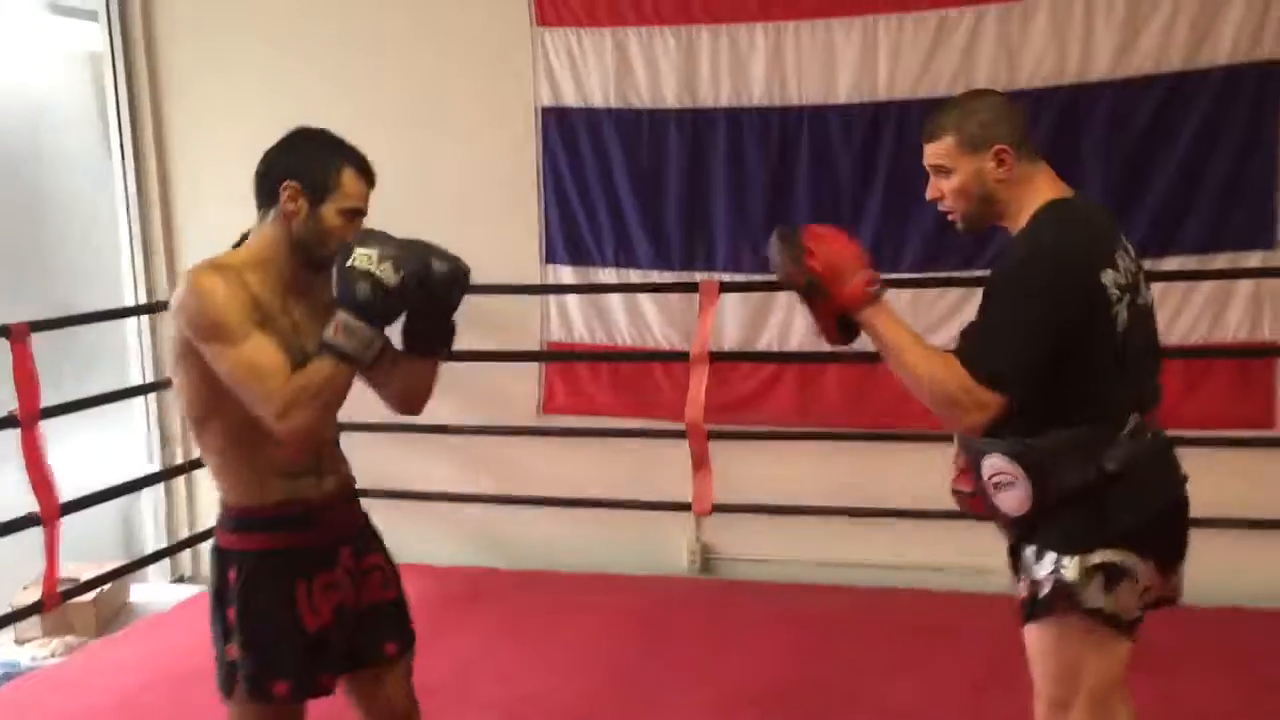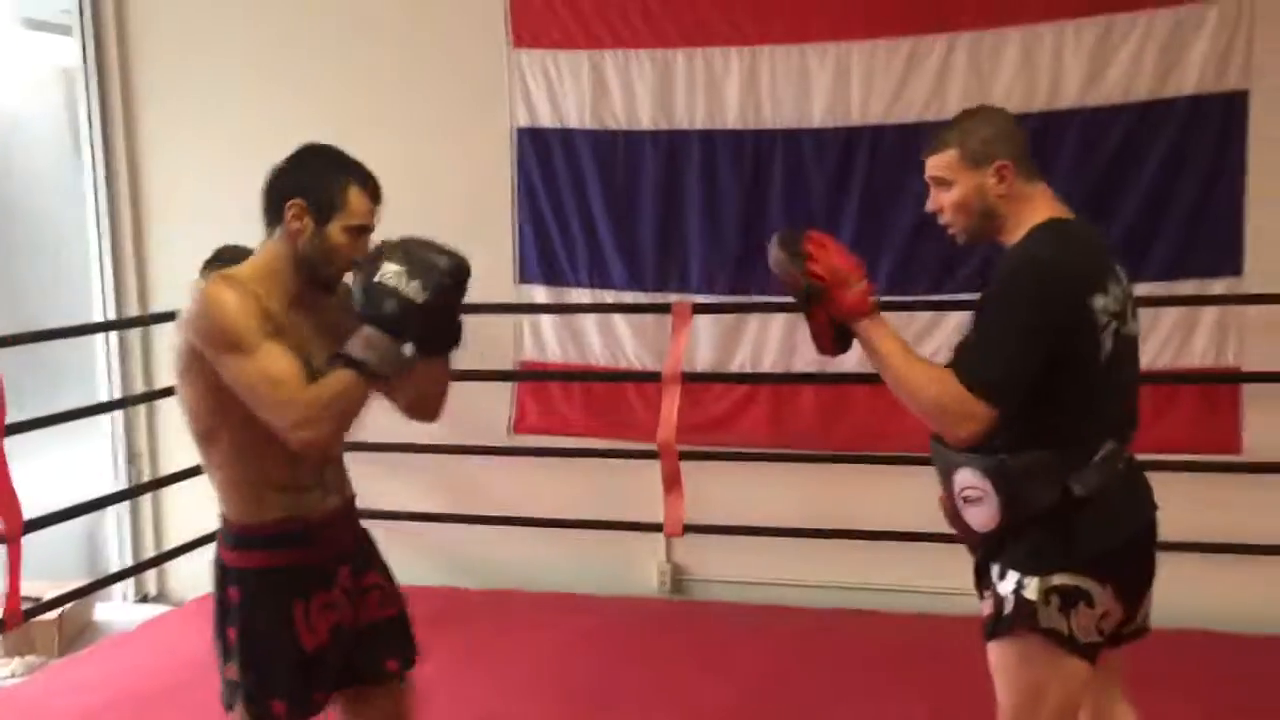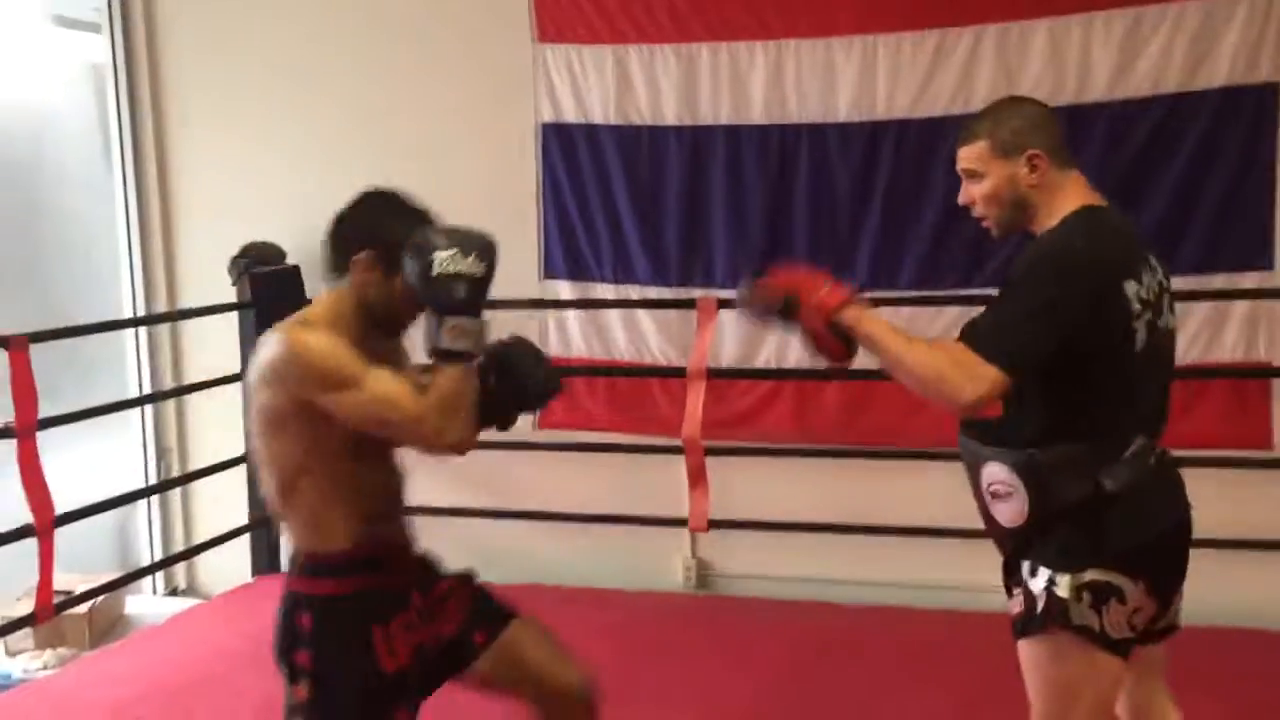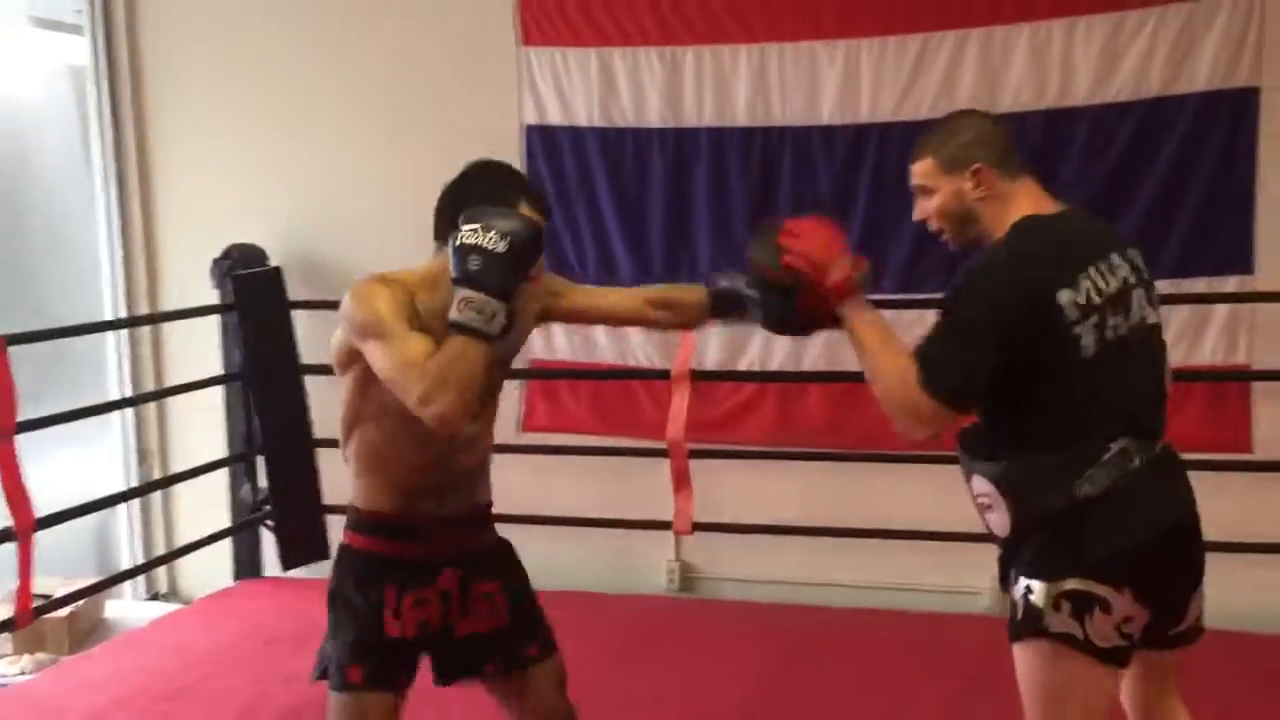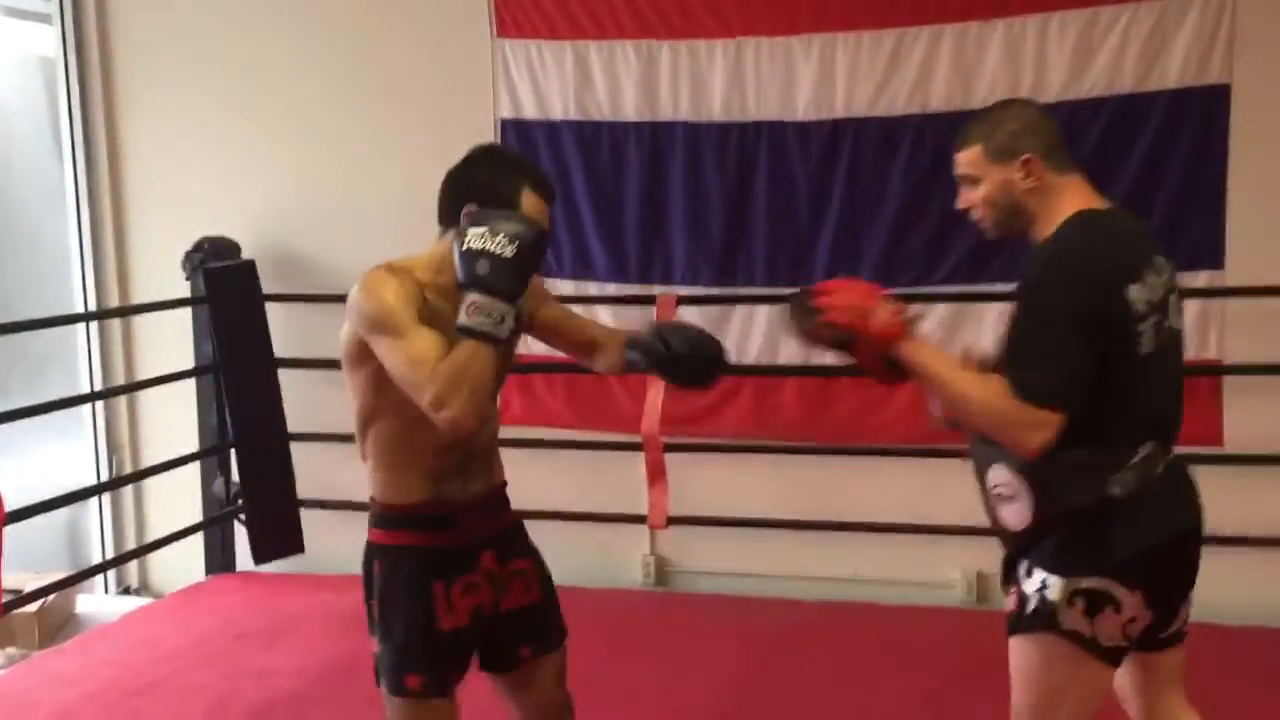
dt=0.2s
person 1, frame 1
left shoulder: (1041, 257)
right shoulder: (1083, 229)
left elbow: (970, 404)
left wrist: (864, 301)
right wrist: (989, 454)
left hip: (1089, 518)
right hip: (1115, 497)
person 1, frame 2
left shoulder: (1035, 273)
right shoulder: (1081, 251)
left elbow: (961, 415)
left wrist: (860, 313)
right wrist: (987, 470)
left hip: (1060, 540)
right hip: (1100, 519)
person 1, frame 3
left shoulder: (1064, 260)
right shoulder: (1113, 242)
left elbow: (968, 384)
left wrist: (844, 309)
right wrist: (1022, 443)
left hip: (1090, 533)
right hip: (1133, 514)
person 1, frame 4
left shoulder: (1003, 274)
right shoulder: (1106, 244)
left elbow: (916, 413)
left wrist: (845, 292)
left hip: (1080, 537)
right hip: (1152, 512)
person 1, frame 5
left shoulder: (1065, 268)
right shoulder: (1130, 243)
left elbow: (1028, 426)
left wrist: (895, 337)
right wrist: (978, 374)
left hip: (1096, 537)
right hip: (1156, 516)
person 2, frame 1
left shoulder: (325, 283)
right shoulder: (212, 291)
left elbow: (405, 397)
right elbow: (289, 419)
left wrist: (428, 329)
right wrist: (360, 317)
left hip: (347, 533)
right hip: (265, 555)
person 2, frame 2
left shoulder: (332, 300)
right shoulder: (221, 305)
left elbow: (421, 404)
right elbow: (307, 429)
left wrist: (434, 329)
right wrist: (379, 330)
left hip: (347, 548)
right hip: (268, 571)
person 2, frame 3
left shoulder: (375, 338)
right shoulder: (301, 349)
left elbow: (436, 418)
right elbow: (442, 432)
left wrist: (497, 390)
right wrist: (457, 316)
left hip: (408, 577)
right hip: (339, 603)
person 2, frame 4
left shoulder: (522, 293)
right shoulder: (377, 301)
left elbow: (647, 304)
right elbow: (442, 408)
left wrist: (732, 295)
right wrist: (481, 294)
left hip: (474, 549)
right hip: (381, 563)
person 2, frame 5
left shoulder: (510, 286)
right shoulder: (384, 292)
left elbow: (593, 347)
right elbow: (452, 410)
left wrist: (648, 346)
right wrist: (488, 296)
left hip: (495, 531)
right hip: (411, 550)
